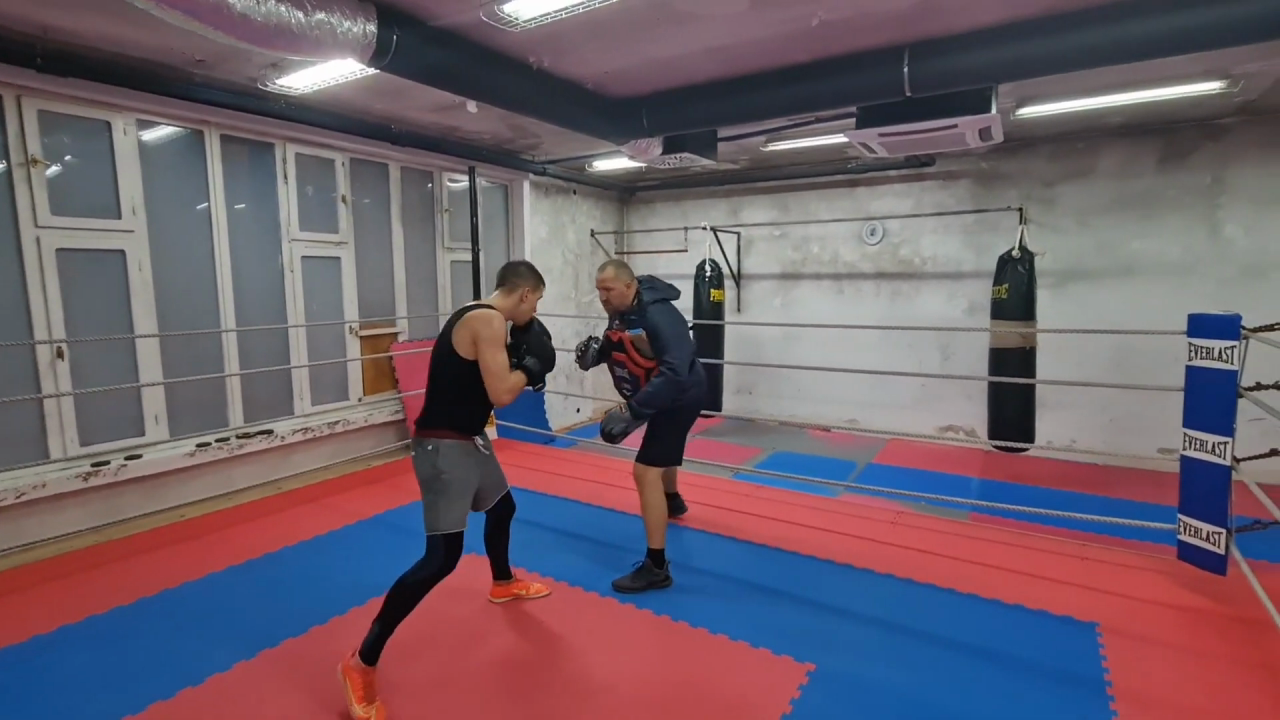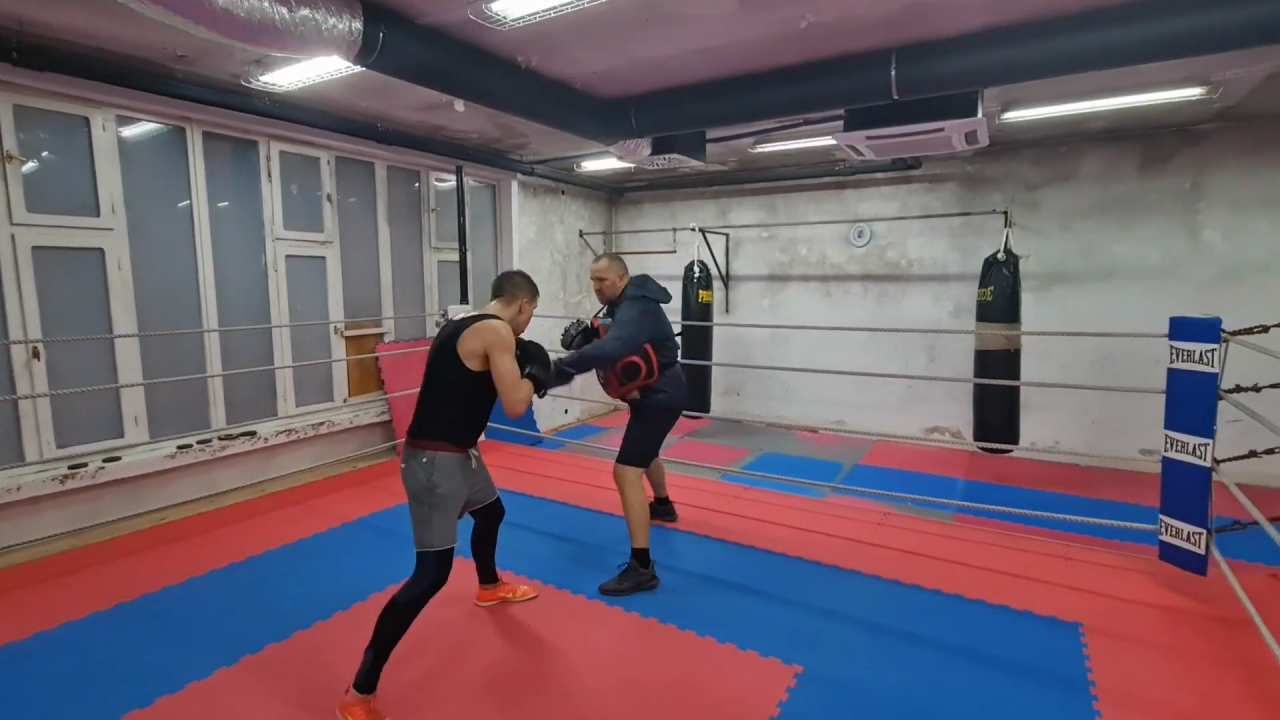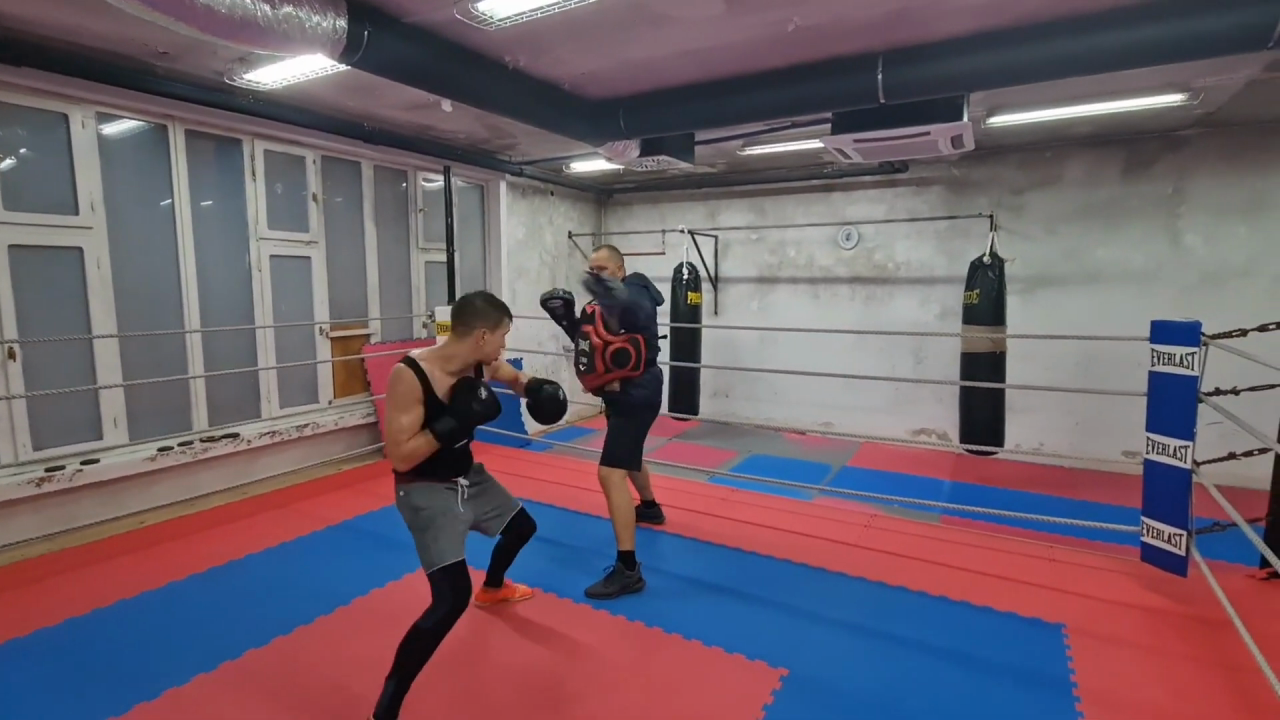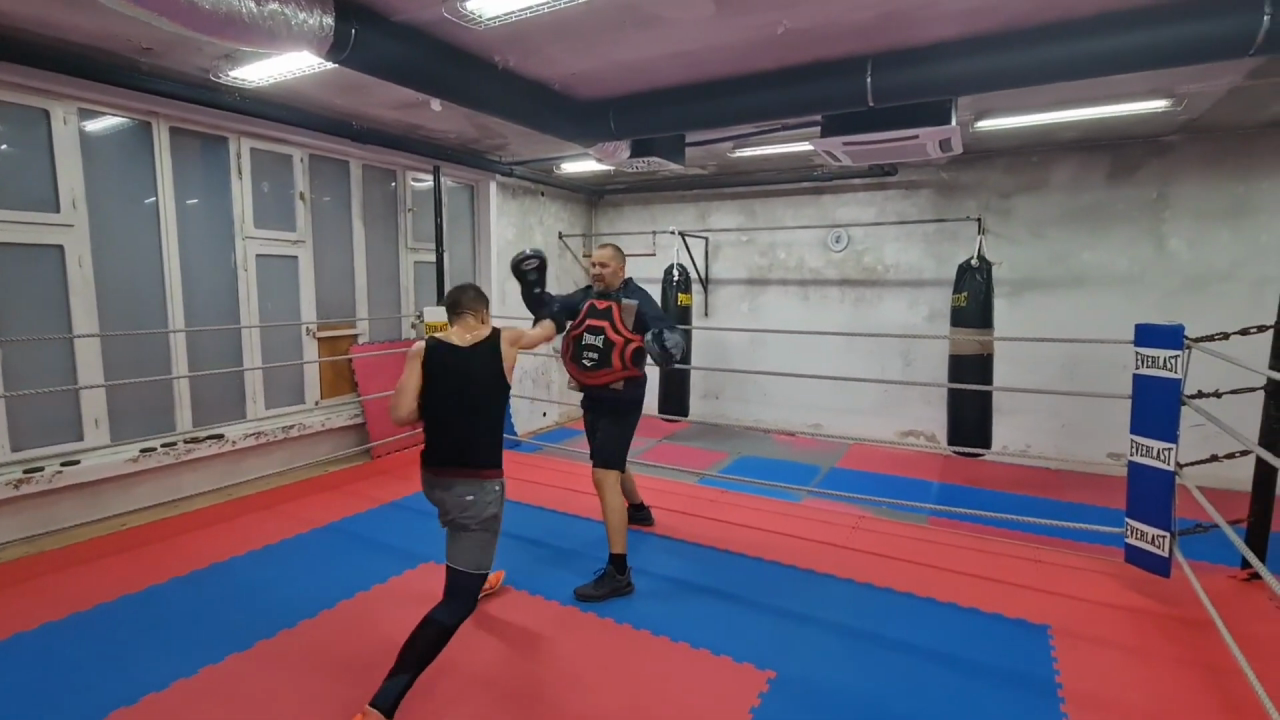
dt=0.3s
person 1, frame 1
left shoulder: (482, 318)
right shoulder: (486, 320)
right elbow: (500, 394)
left wrist: (519, 359)
right wrist: (532, 364)
left hip: (469, 439)
right hip: (443, 446)
left knee: (503, 507)
right knee: (441, 558)
left ankle: (503, 583)
right ankle: (362, 663)
person 1, frame 2
left shoulder: (466, 326)
right shoulder: (492, 332)
right elbow: (515, 406)
left wrist: (522, 367)
right wrist: (533, 372)
left hip: (461, 451)
right hip: (435, 458)
left knee: (491, 509)
right knee: (432, 575)
left ankle: (491, 586)
person 1, frame 3
left shoulder: (477, 362)
right shoulder: (408, 374)
left elbow: (510, 374)
right elbow: (400, 458)
left wrist: (536, 389)
right wrist: (452, 421)
left hip: (467, 476)
right hip: (426, 491)
left knee: (522, 526)
right knee: (452, 597)
left ankle: (492, 588)
person 1, frame 4
left shoulder: (422, 351)
right shoulder: (504, 339)
left elbow: (401, 416)
right elbow: (547, 330)
left wrist: (432, 409)
right wrist: (543, 325)
left hip: (435, 476)
right hip: (476, 484)
right knee: (458, 602)
left ankle: (475, 580)
person 2, frame 1
left shoulder: (659, 317)
right shoulder: (621, 312)
left elbow: (674, 373)
right elbow: (619, 347)
left wrist: (632, 412)
right wrist: (597, 349)
left hip: (680, 397)
right hip: (660, 397)
left knee: (646, 471)
right knee: (660, 452)
left ankle: (656, 567)
right ankle: (673, 499)
person 2, frame 2
left shoulder: (637, 310)
right shoulder: (623, 305)
left elbow: (610, 349)
right elbow: (606, 340)
left wrist: (562, 369)
right wrist: (584, 335)
left hip: (659, 398)
right hip: (654, 394)
left knee: (627, 471)
right knee: (645, 453)
left ankle: (642, 568)
right ankle: (663, 504)
person 2, frame 3
left shoulder: (631, 294)
right shoulder: (604, 299)
left elbow: (638, 310)
right elbow: (588, 333)
left wrist: (613, 292)
right wrist: (565, 314)
left hip: (634, 397)
right hip: (622, 395)
left knee: (611, 473)
right knee: (628, 458)
left ankle: (627, 570)
right ankle: (650, 508)
person 2, frame 4
left shoulder: (638, 301)
right shoulder: (586, 297)
left elbow: (665, 331)
right elbow: (547, 311)
left wrist: (669, 342)
right wrist: (533, 284)
left hip: (621, 399)
right hip: (593, 397)
left knee: (603, 476)
right knee: (610, 461)
left ankle: (618, 573)
right ankle: (639, 510)
